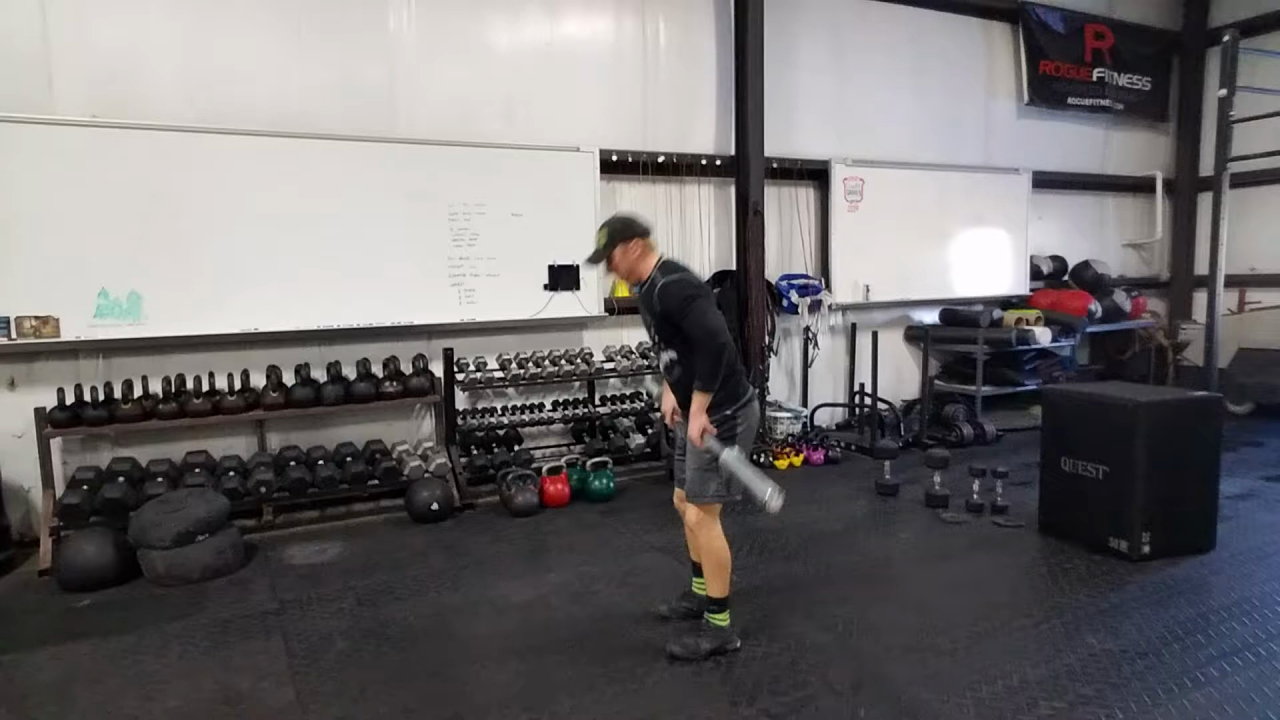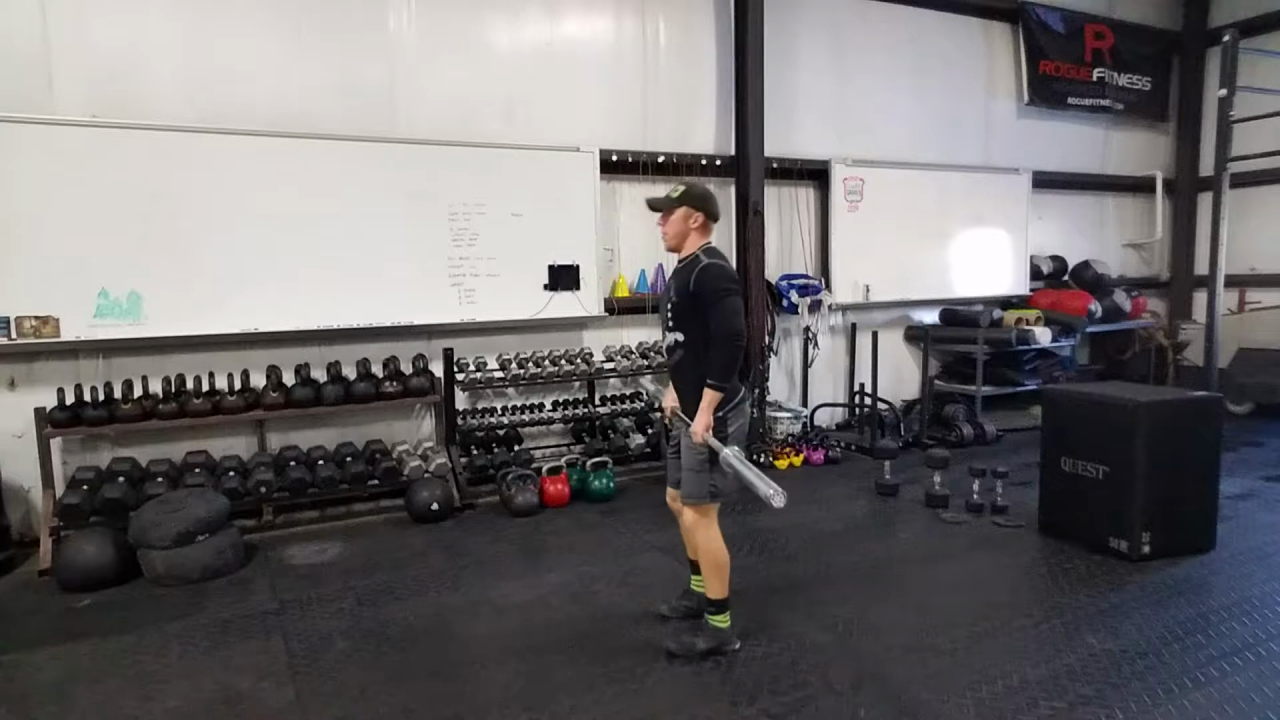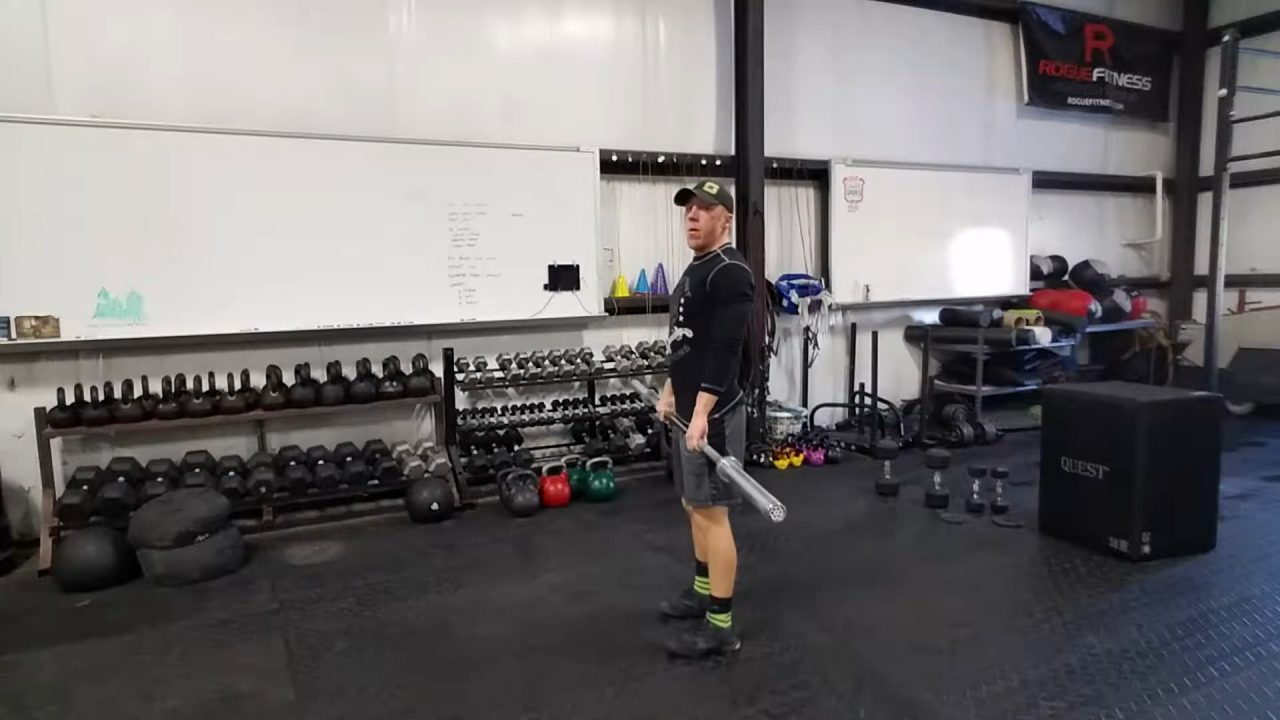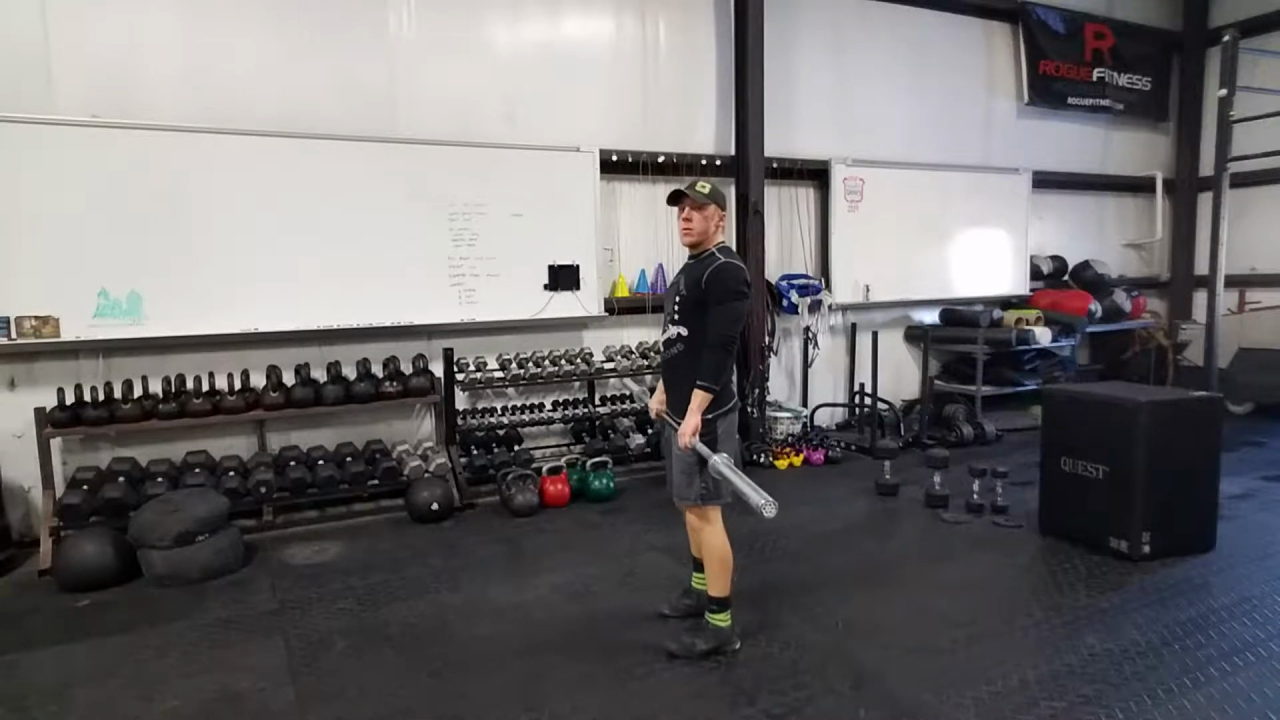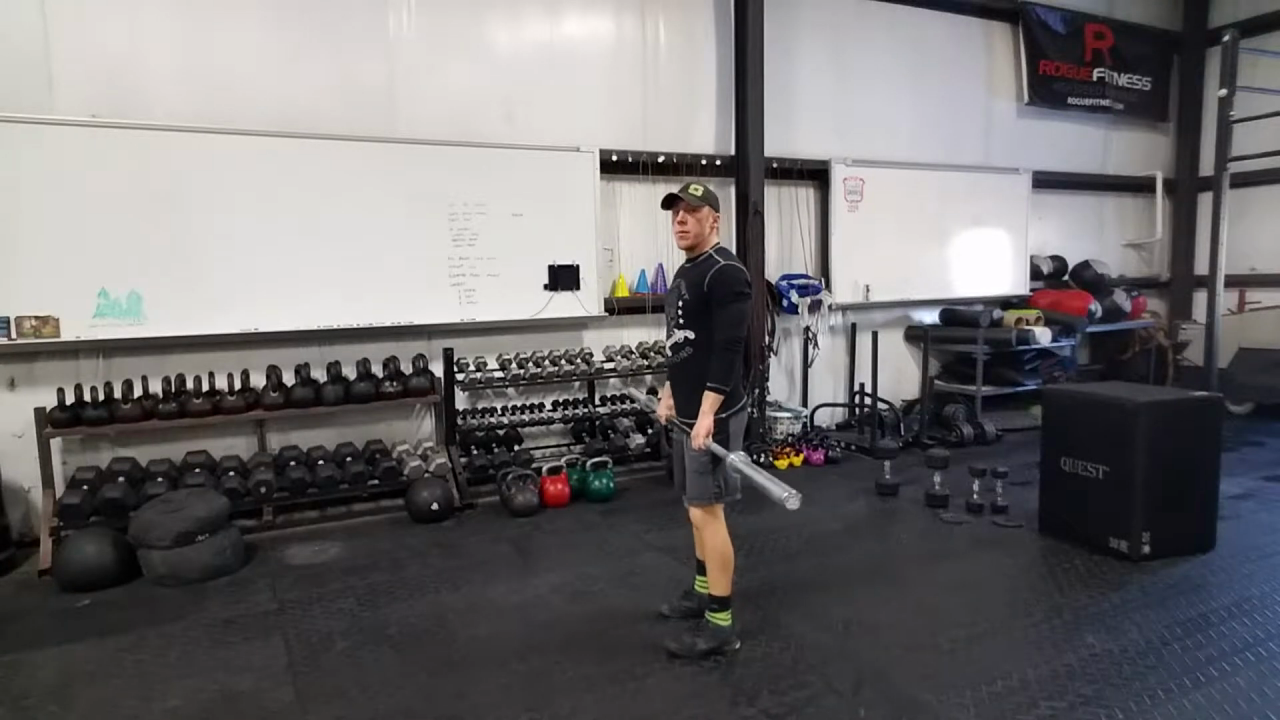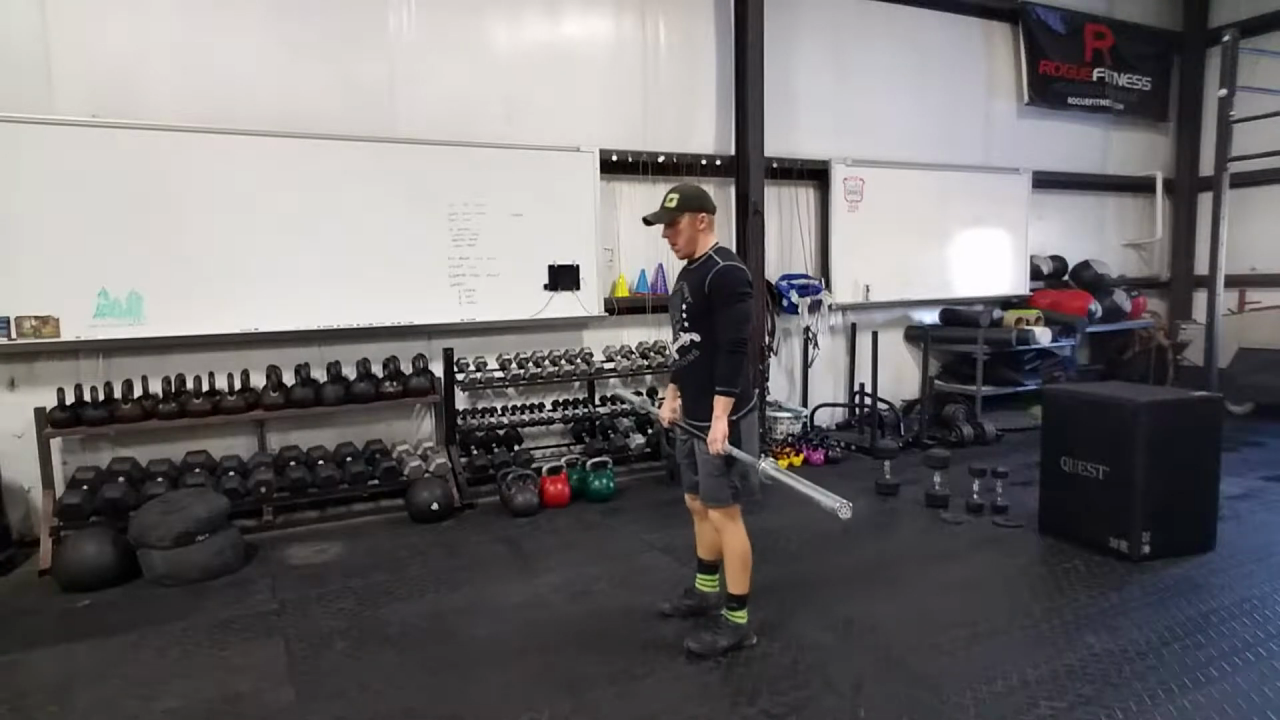
dt=0.5s
person 1, frame 1
left shoulder: (673, 287)
right shoulder: (654, 287)
left elbow: (715, 344)
left wrist: (699, 412)
right wrist: (670, 394)
left hip: (723, 414)
right hip: (698, 411)
left knee: (701, 515)
right knee: (684, 502)
left ankle: (719, 626)
right ankle: (702, 593)
person 1, frame 2
left shoulder: (711, 271)
right shoulder: (685, 269)
left elbow: (731, 340)
left wrist: (707, 410)
right wrist: (674, 389)
left hip: (715, 413)
right hip: (691, 409)
left knee: (697, 516)
right knee: (678, 500)
left ankle: (719, 625)
right ankle: (700, 591)
person 1, frame 3
left shoulder: (730, 272)
right shoulder: (697, 269)
left elbow: (725, 350)
left wrist: (702, 414)
right wrist: (670, 391)
left hip: (712, 413)
right hip: (687, 407)
left knee: (711, 513)
right knee: (693, 506)
left ankle: (720, 625)
right ankle: (702, 592)
person 1, frame 4
left shoulder: (724, 270)
right shoulder: (691, 268)
left elbow: (720, 349)
left wrist: (696, 412)
right wrist: (663, 389)
left hip: (705, 412)
right hip: (682, 406)
left knee: (703, 511)
right knee: (689, 505)
left ankle: (720, 624)
right ankle: (701, 590)
person 1, frame 5
left shoulder: (725, 272)
right shoulder: (684, 273)
left elbow: (728, 350)
left wrist: (708, 413)
right wrist: (669, 394)
left hip: (715, 414)
right hip: (687, 410)
left knee: (706, 512)
right knee: (697, 508)
left ankle: (719, 623)
right ankle: (703, 592)
person 1, frame 6
left shoulder: (727, 274)
right shoulder: (688, 273)
left elbow: (735, 351)
left wrist: (721, 418)
right wrist: (671, 395)
left hip: (723, 417)
right hip: (692, 415)
left knee: (723, 513)
right knee: (698, 506)
left ankle: (737, 621)
right ankle: (705, 591)
